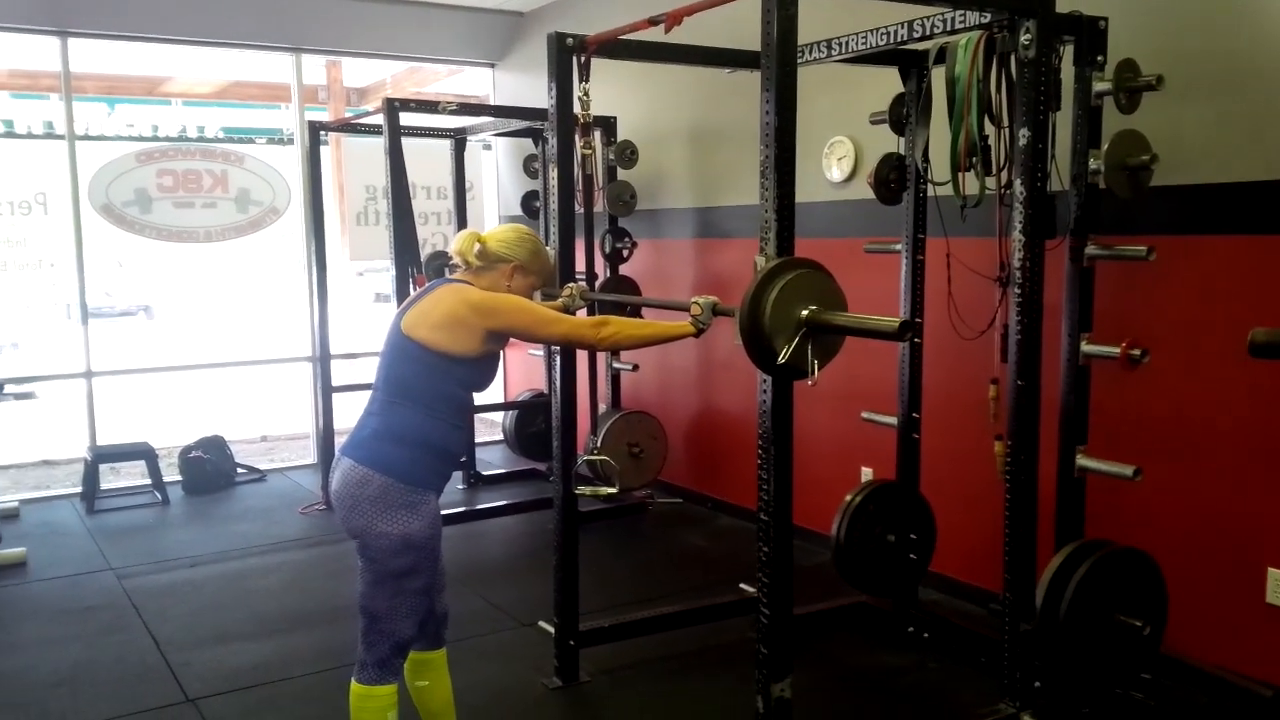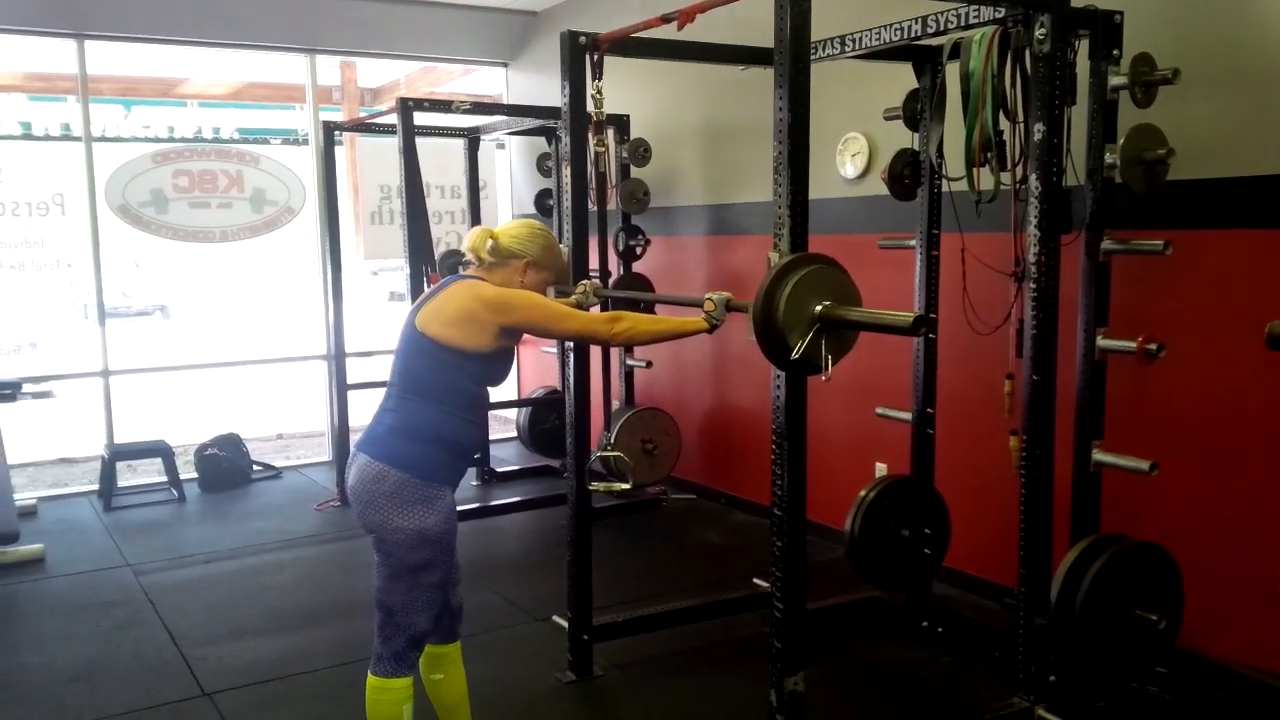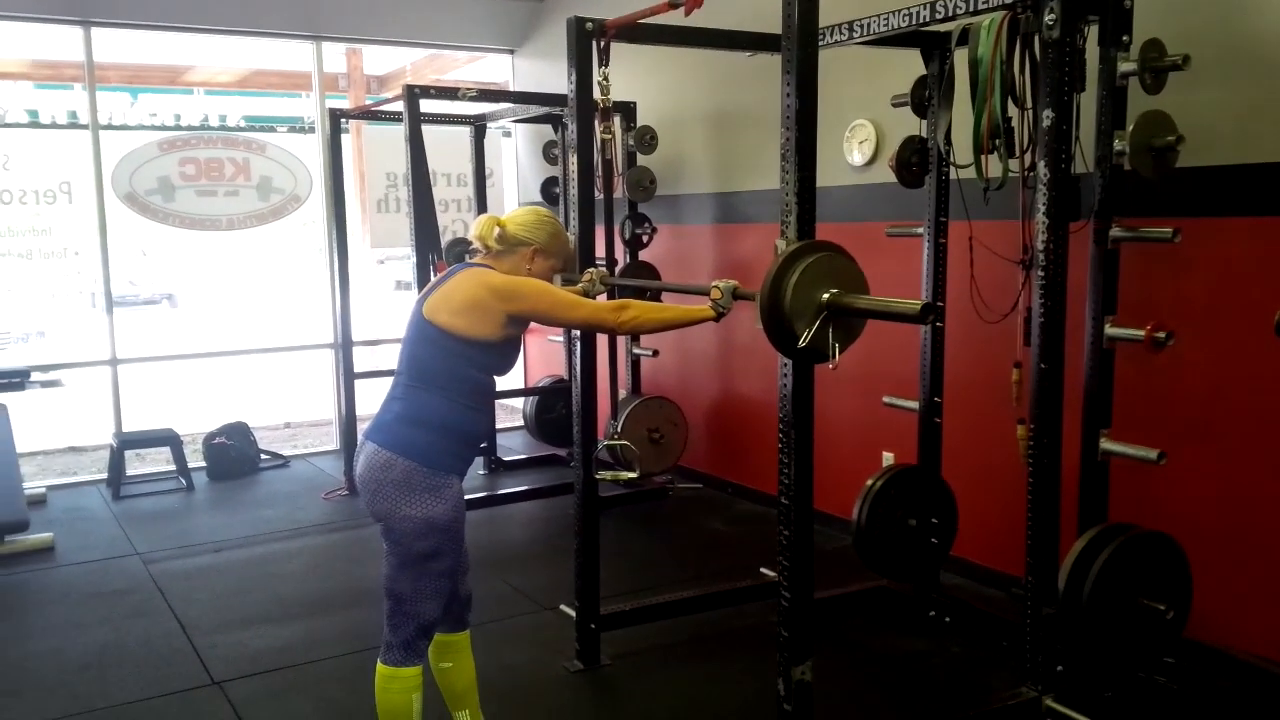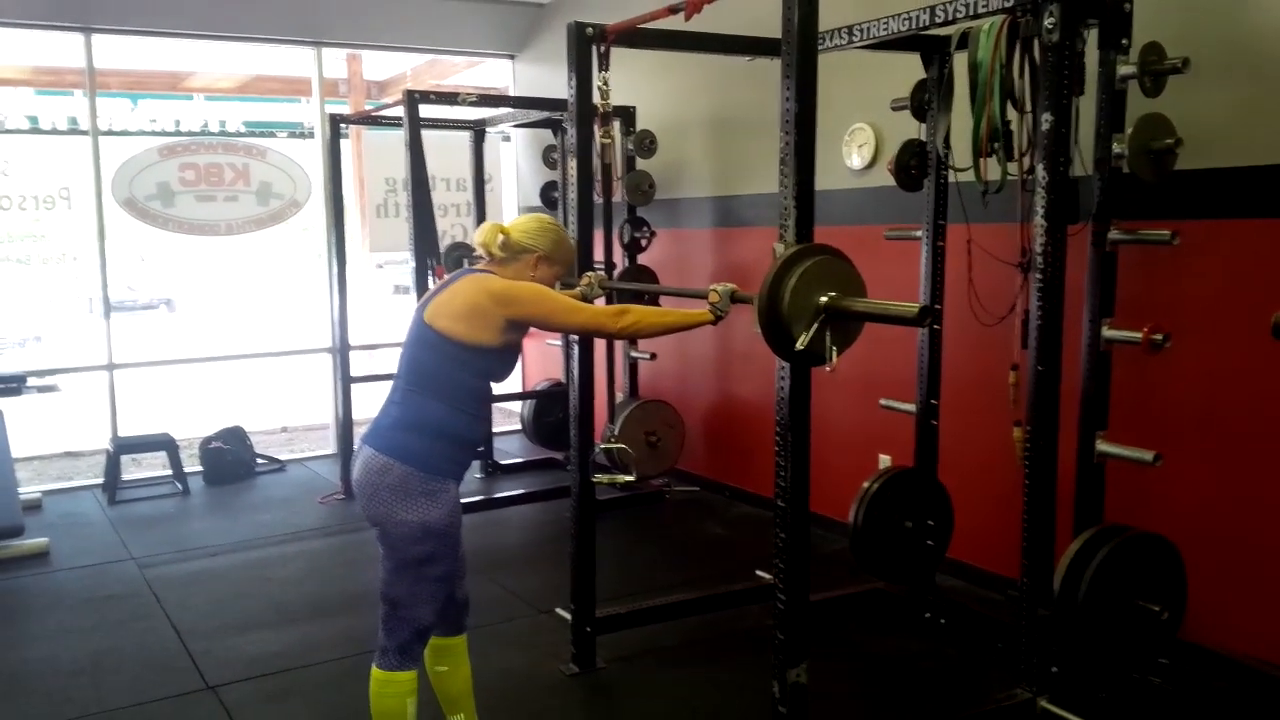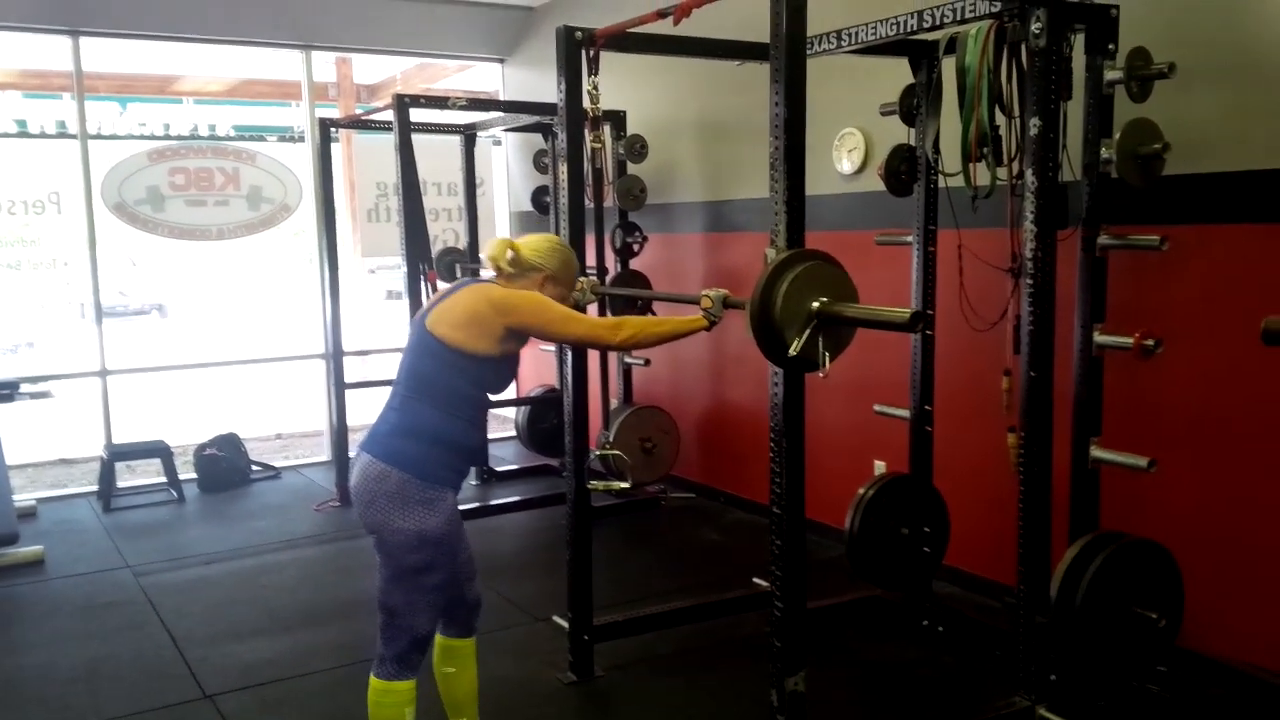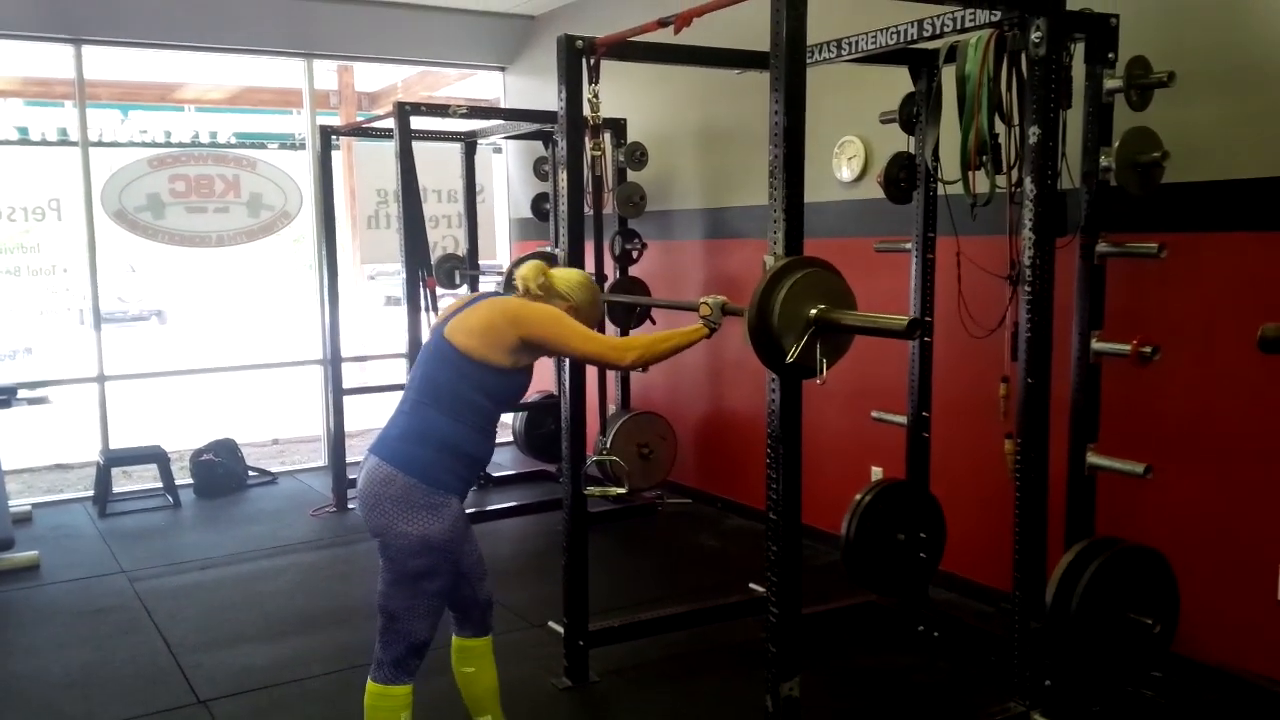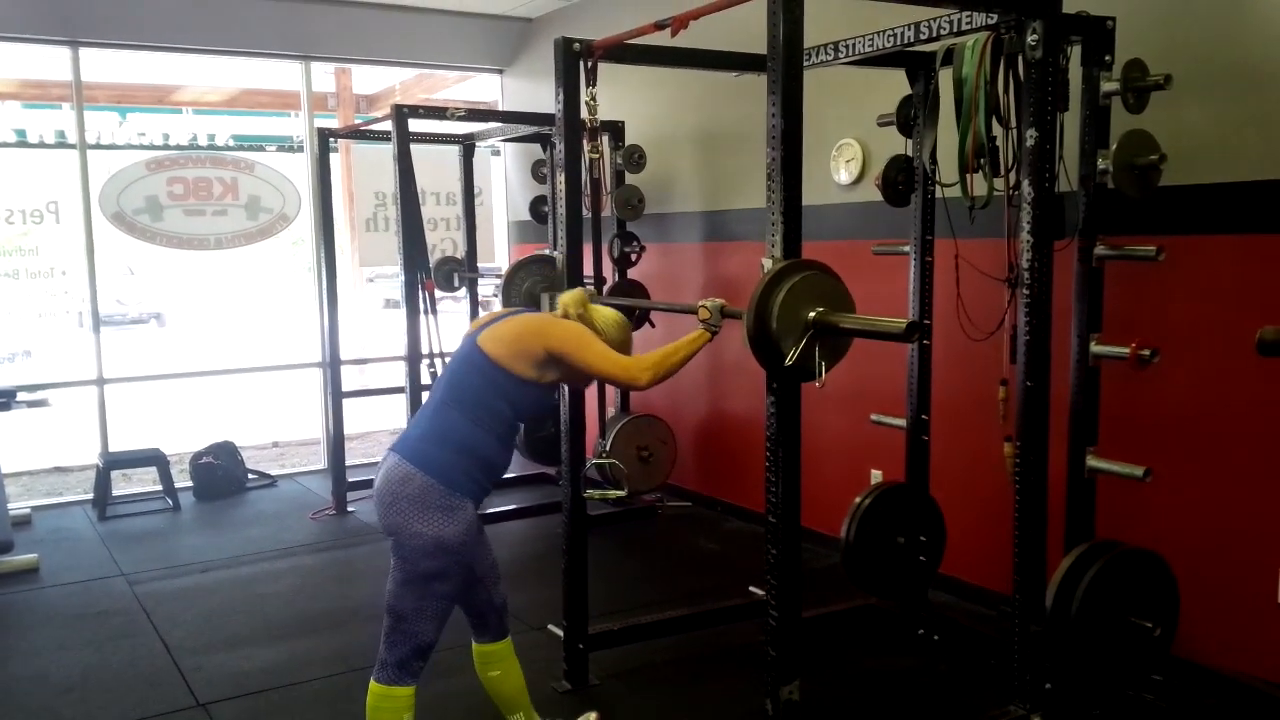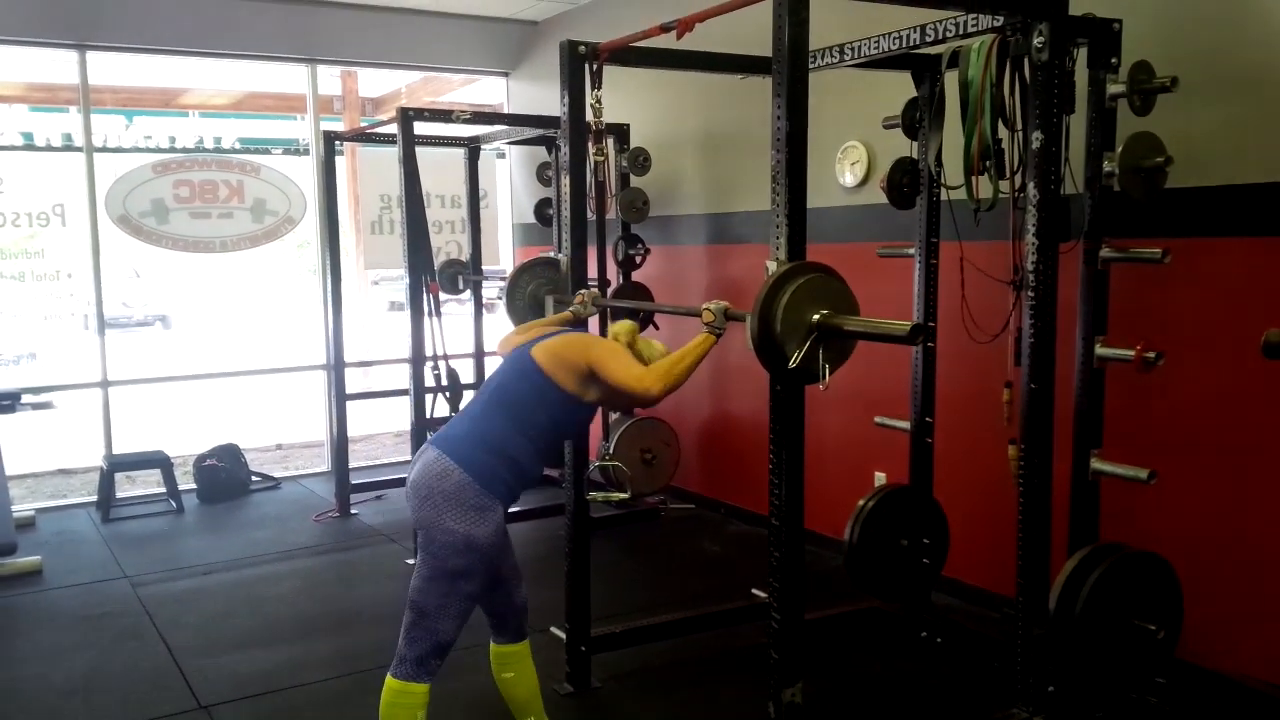
dt=0.2s
person 1, frame 1
left shoulder: (448, 296)
right shoulder: (474, 306)
right elbow: (596, 334)
left wrist: (561, 305)
right wrist: (690, 327)
left hip: (378, 476)
right hip: (389, 490)
left knee: (428, 627)
right knee: (385, 648)
person 1, frame 2
left shoulder: (461, 292)
right shoulder: (487, 301)
right elbow: (609, 329)
left wrist: (573, 302)
right wrist: (703, 323)
left hip: (396, 472)
right hip: (406, 485)
left knee: (443, 622)
right knee: (401, 643)
person 1, frame 3
left shoulder: (469, 280)
right shoulder: (495, 290)
right elbow: (617, 317)
left wrist: (580, 292)
right wrist: (710, 311)
left hip: (403, 461)
right hip: (414, 473)
left knee: (451, 610)
right knee: (410, 631)
person 1, frame 4
left shoulder: (472, 286)
right shoulder: (498, 295)
right elbow: (616, 322)
left wrist: (579, 294)
right wrist: (710, 314)
left hip: (403, 465)
right hip: (411, 478)
left knee: (449, 613)
right knee: (406, 634)
person 1, frame 5
left shoulder: (474, 296)
right shoulder: (498, 303)
right elbow: (614, 334)
left wrist: (574, 297)
right wrist: (703, 319)
left hip: (406, 474)
right hip: (408, 486)
left knee: (461, 610)
right knee: (404, 643)
person 1, frame 6
left shoulder: (491, 307)
right shoulder: (520, 316)
right elbow: (624, 354)
right wrist: (704, 327)
left hip: (416, 480)
right hip: (413, 492)
left knee: (475, 611)
right knee: (403, 648)
person 1, frame 7
left shoulder: (520, 324)
right shoulder: (555, 332)
right elbow: (641, 374)
left wrist: (570, 306)
right wrist: (704, 330)
left hip: (429, 480)
right hip: (429, 494)
left knee: (490, 617)
right knee: (406, 650)
person 1, frame 8
left shoulder: (566, 342)
right shoulder: (600, 352)
left elbow: (512, 341)
right elbow: (651, 388)
left wrist: (573, 315)
right wrist: (708, 336)
left hip: (452, 473)
right hip: (460, 490)
left knee: (510, 620)
right knee: (424, 649)
